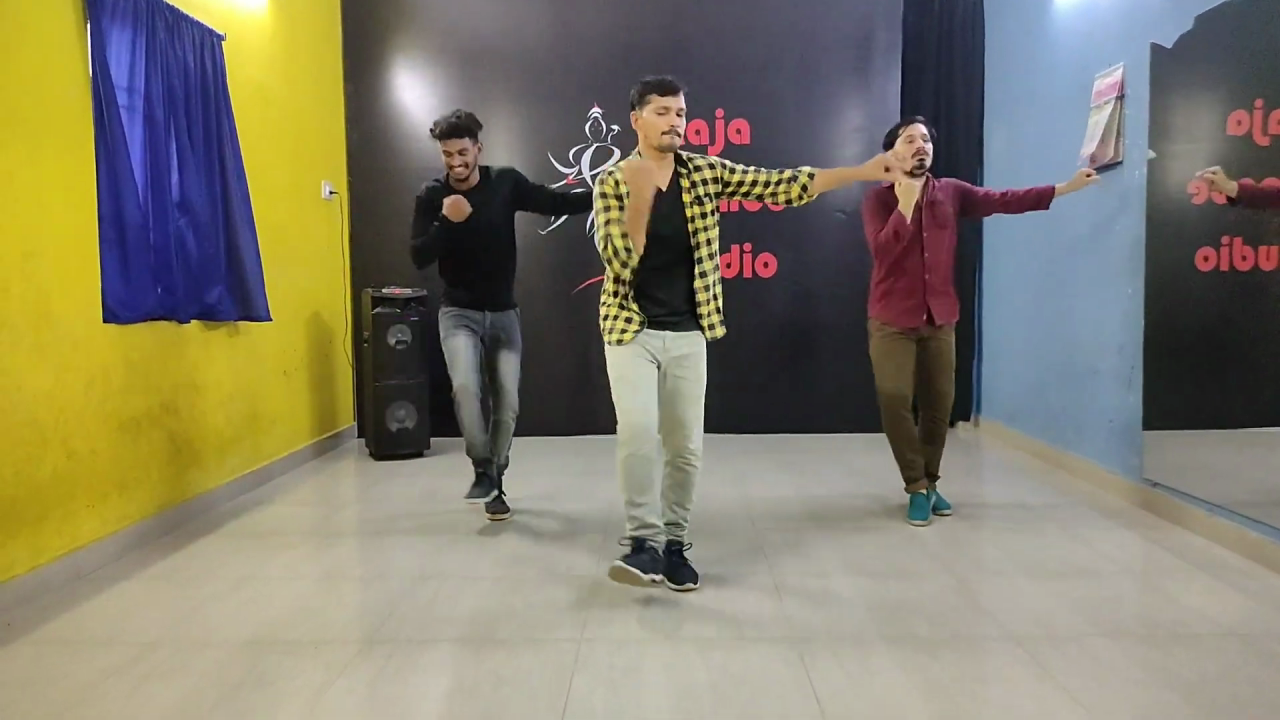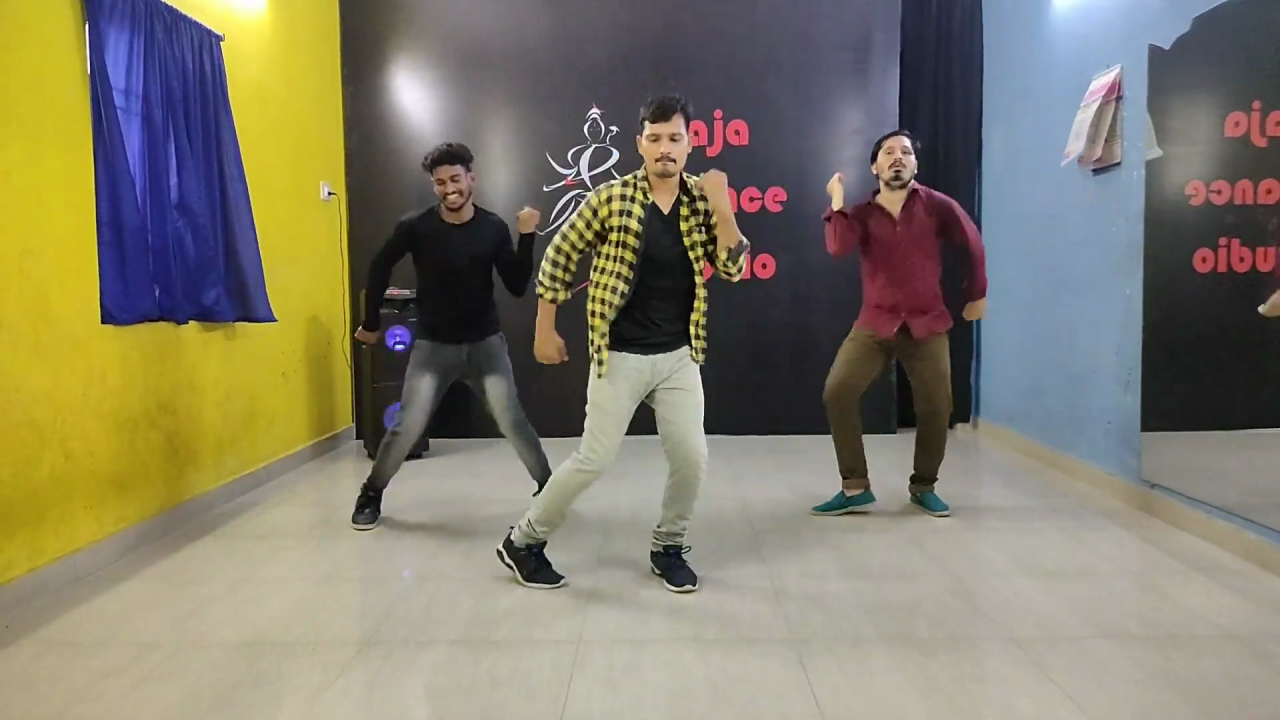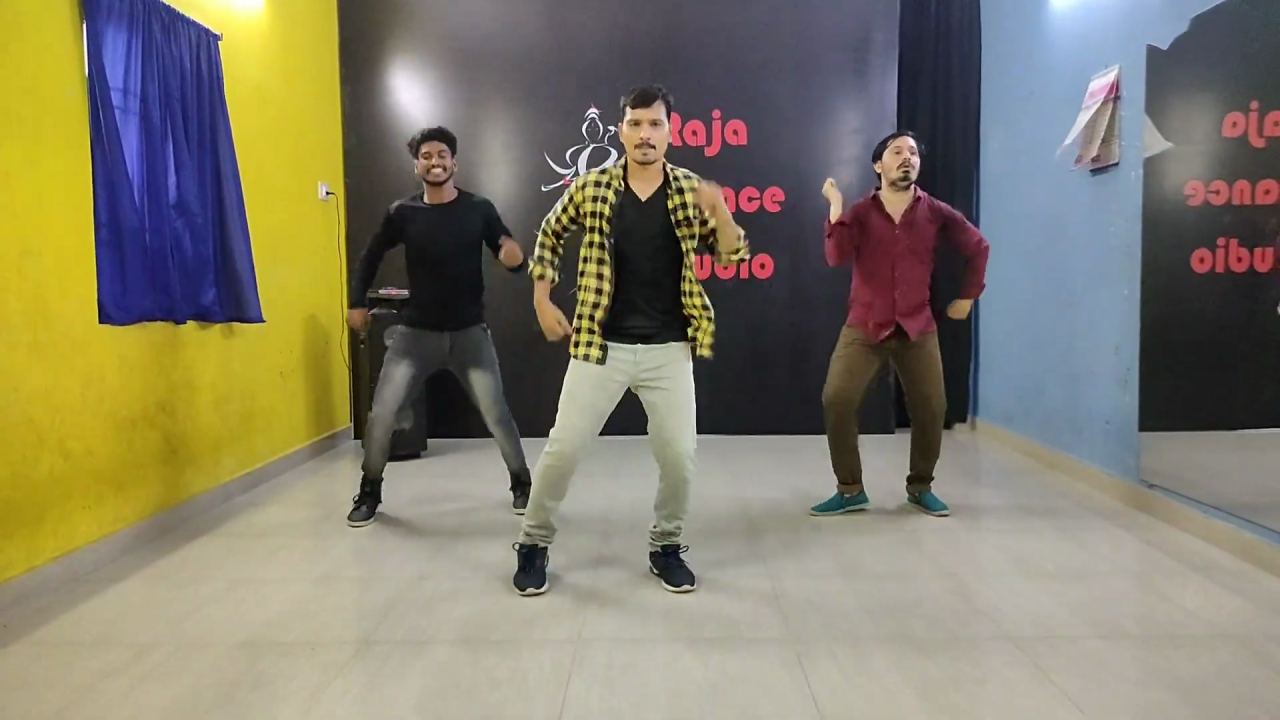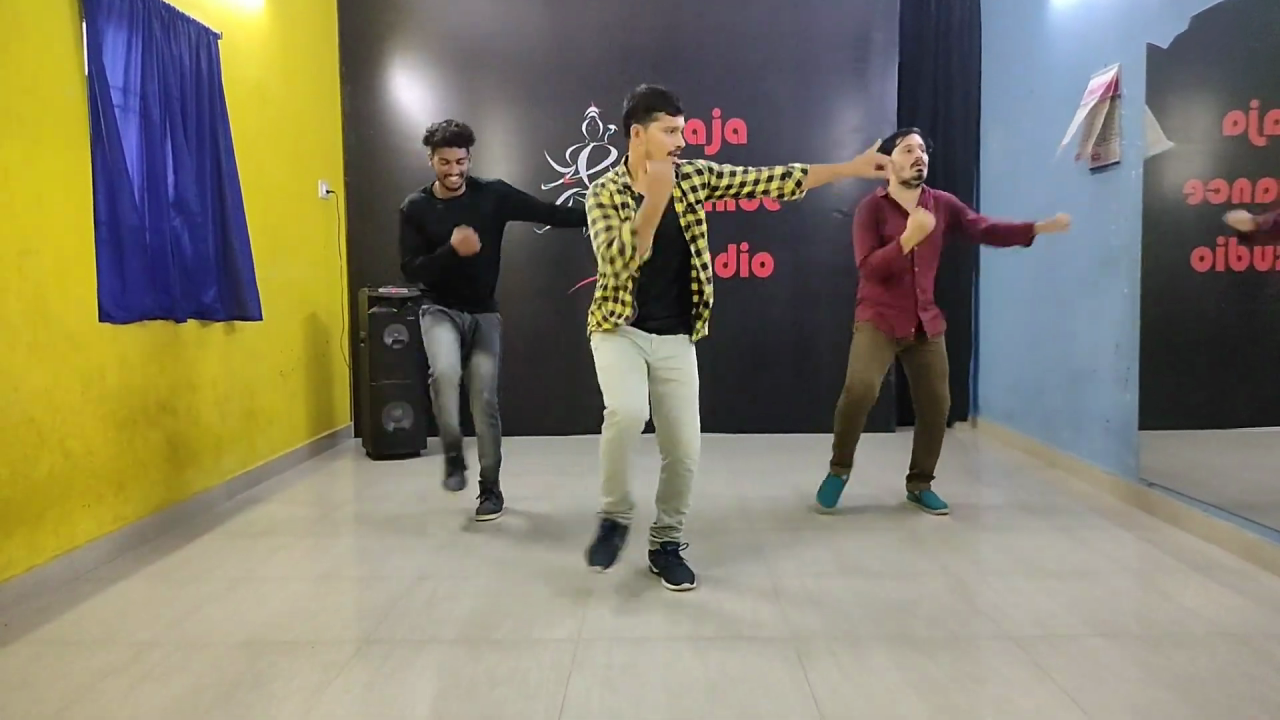
dt=0.5s
person 1, frame 1
left shoulder: (705, 172)
right shoulder: (613, 182)
left elbow: (782, 185)
right elbow: (621, 261)
left wrist: (863, 172)
right wrist: (640, 203)
left hip: (687, 334)
right hip: (632, 329)
left knee: (687, 449)
right knee: (638, 430)
left ankle: (672, 542)
right ankle: (644, 542)
person 1, frame 2
left shoulder: (703, 195)
right shoulder: (609, 199)
left elbow: (735, 264)
right elbow: (560, 251)
left wrist: (721, 209)
right wrist: (544, 328)
left hip: (678, 356)
right hip: (620, 355)
left knee: (691, 460)
right knee: (594, 460)
left ankle: (667, 547)
right ankle: (526, 542)
person 1, frame 3
left shoulder: (693, 190)
right shoulder: (591, 188)
left elbow: (732, 259)
right elbow: (549, 237)
left wrist: (723, 215)
right wrist: (543, 303)
left hip: (669, 352)
right hip: (601, 349)
left knee: (679, 458)
right knee: (562, 452)
left ankle: (665, 546)
right ankle: (533, 544)
person 1, frame 4
left shoulder: (694, 175)
right shoulder: (605, 191)
left elbow: (768, 181)
right elbow: (619, 265)
left wrist: (850, 168)
right wrist: (652, 203)
left hip: (675, 337)
right hip: (620, 330)
left knee: (683, 449)
right knee: (626, 417)
left ankle: (667, 540)
right ankle: (614, 516)
person 2, frame 1
left shoulder: (506, 182)
right shoulder: (431, 196)
left elbow: (557, 204)
right elbow: (420, 257)
right wrist: (447, 221)
left hip: (503, 312)
right hip: (458, 312)
left knee: (507, 403)
right knee: (466, 387)
left ankle: (495, 476)
right ankle: (484, 473)
person 2, frame 2
left shoulder: (492, 227)
right shoulder: (415, 226)
left elbow: (517, 279)
right elbow: (379, 266)
left wrist: (528, 236)
right wrist: (371, 322)
left hip: (484, 343)
right hip: (433, 344)
left knee: (513, 424)
right knee: (409, 429)
right ankle: (371, 496)
person 2, frame 3
left shoulder: (480, 209)
right shoulder: (402, 213)
left elbow: (510, 260)
right elbow: (372, 256)
left wrist: (516, 256)
right wrist: (357, 301)
left hip: (469, 332)
right hip: (416, 332)
left knee: (496, 416)
right knee: (381, 414)
left ankle: (522, 484)
right ankle: (370, 492)
person 2, frame 4
left shoulder: (493, 193)
right shoulder: (416, 207)
left elbow: (547, 213)
right elbow: (410, 270)
right wrist: (451, 248)
left hip: (483, 313)
right hip: (440, 309)
left knee: (485, 400)
right knee: (444, 373)
left ankle: (488, 486)
right ankle: (453, 457)
person 3, frame 1
left shoulder: (952, 192)
right shoulder: (878, 199)
left elbow: (1005, 201)
right elbow: (884, 251)
left wrist: (1066, 187)
right wrist: (905, 205)
left hip: (938, 318)
right hip: (891, 319)
left knee: (939, 405)
right knee: (896, 398)
left ankle: (928, 482)
right ankle: (917, 488)
person 3, frame 2
left shoulder: (938, 205)
right shoulder: (862, 213)
left elbow: (971, 245)
right elbow: (839, 246)
left wrist: (978, 294)
right wrist: (836, 198)
left hip: (929, 328)
right hip: (875, 325)
left knee: (936, 411)
right knee: (838, 394)
left ankle: (923, 487)
right ankle: (855, 488)
person 3, frame 3
left shoulder: (936, 213)
right shoulder: (859, 212)
left elbow: (976, 247)
right elbow: (837, 258)
left wrist: (968, 295)
right wrist: (835, 209)
left hip: (917, 330)
right hip: (863, 328)
left knee: (931, 410)
right knee: (837, 400)
left ankle: (920, 487)
right ankle: (850, 489)
person 3, frame 4
left shoulder: (942, 204)
right shoulder: (872, 209)
left elbow: (987, 231)
right elbow: (870, 266)
left wrist: (1038, 228)
right wrist: (908, 238)
left hip: (926, 325)
right hip: (877, 322)
left knee: (936, 407)
right knee: (860, 392)
left ankle: (920, 484)
right ankle: (838, 471)
